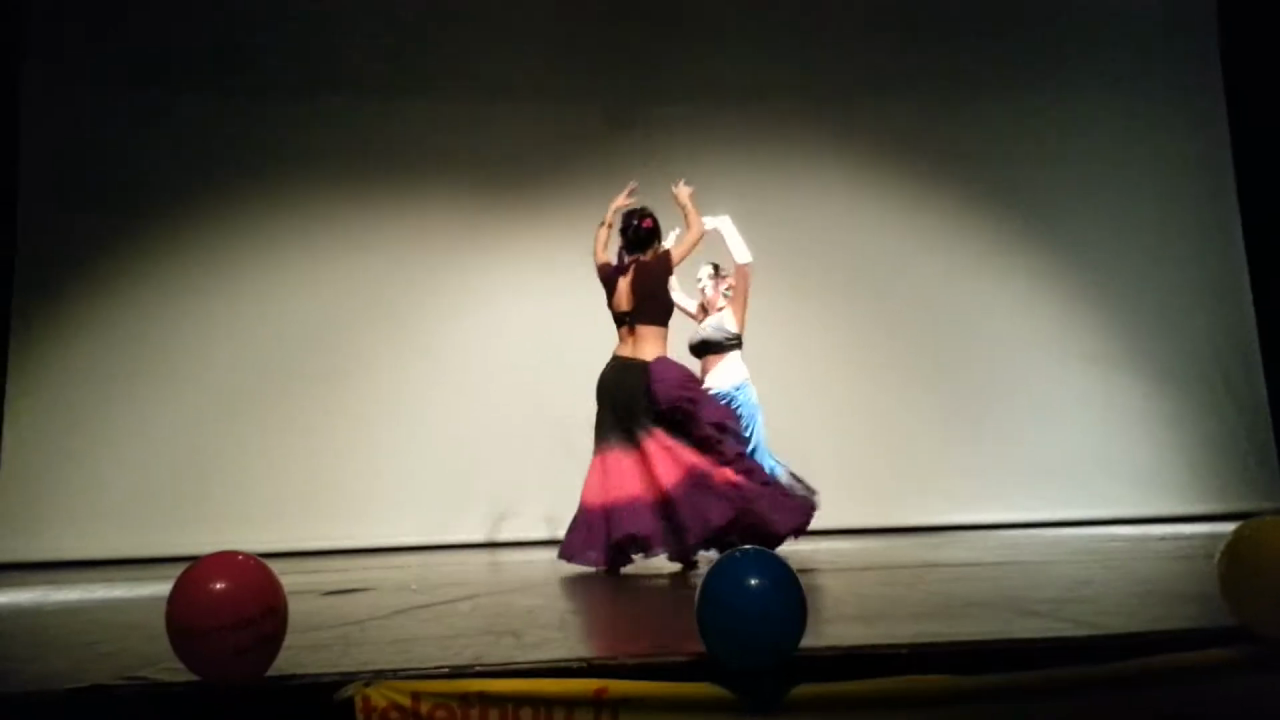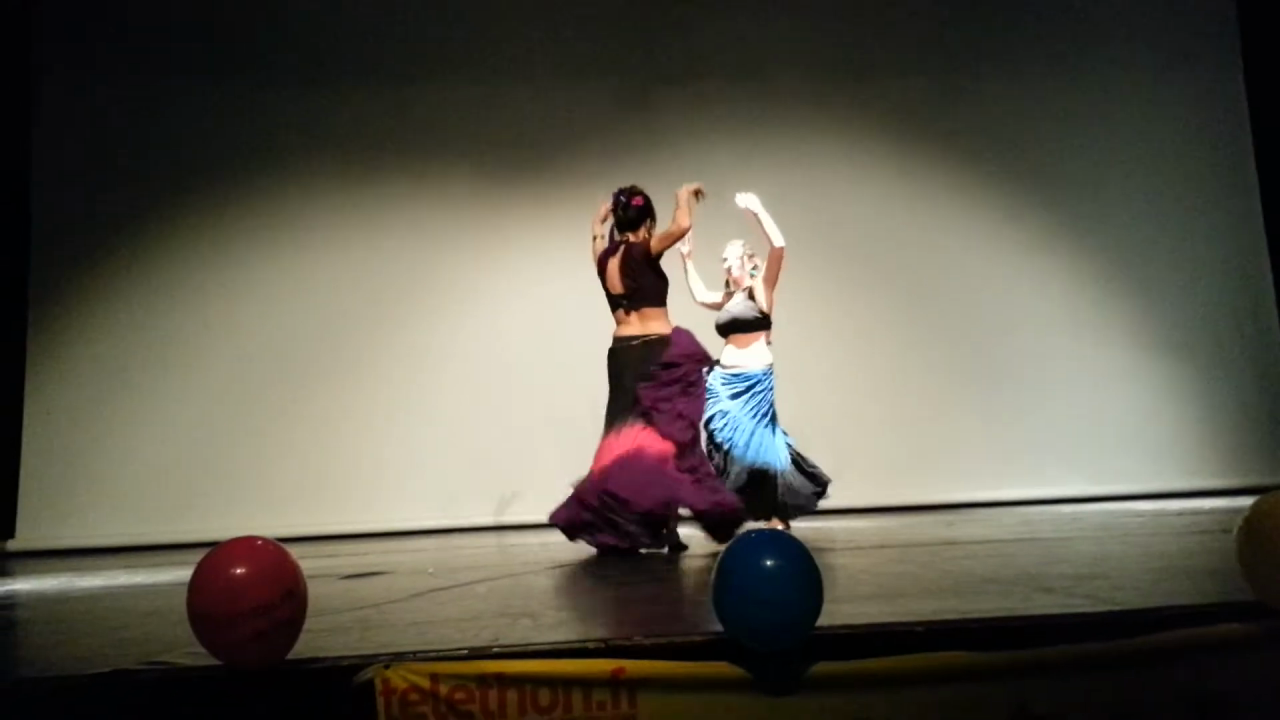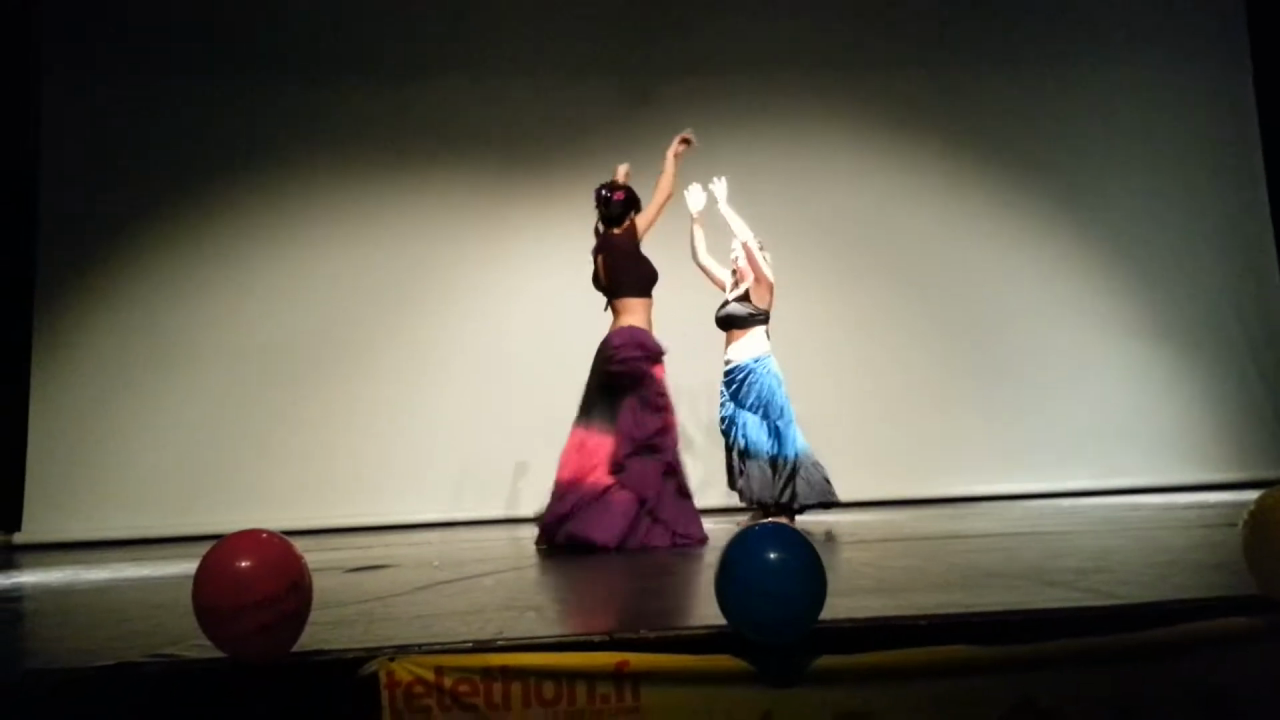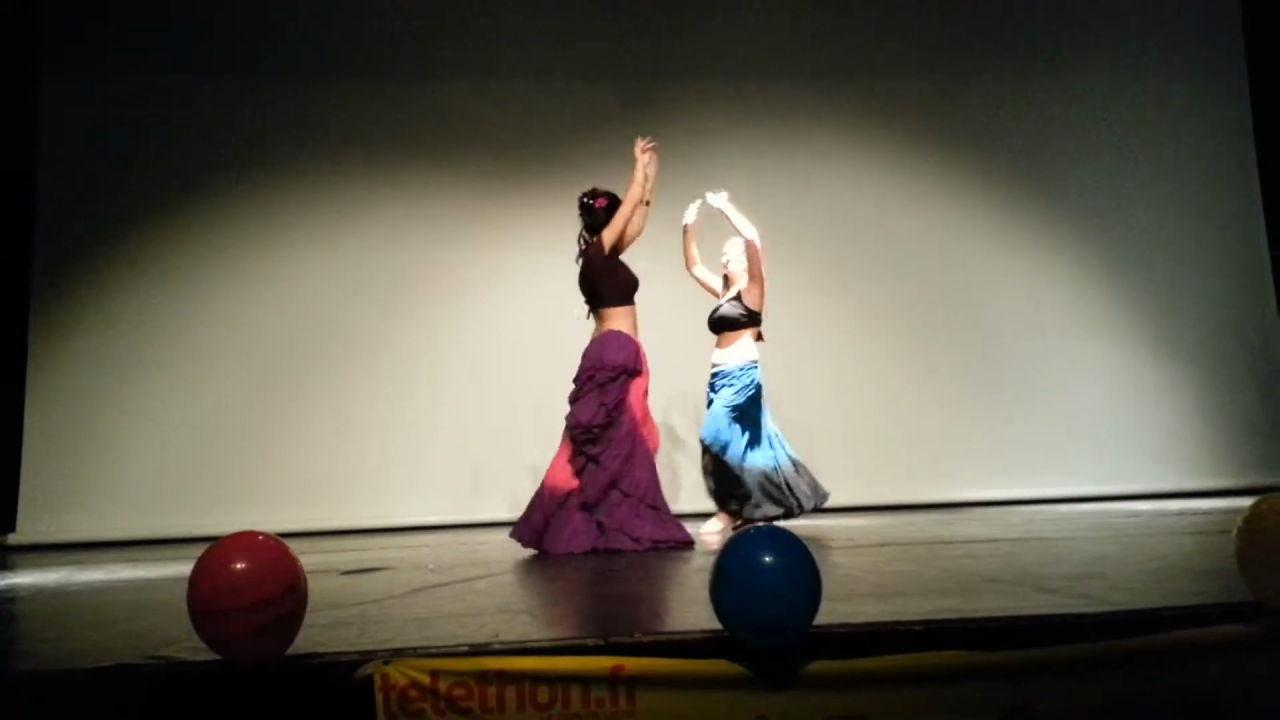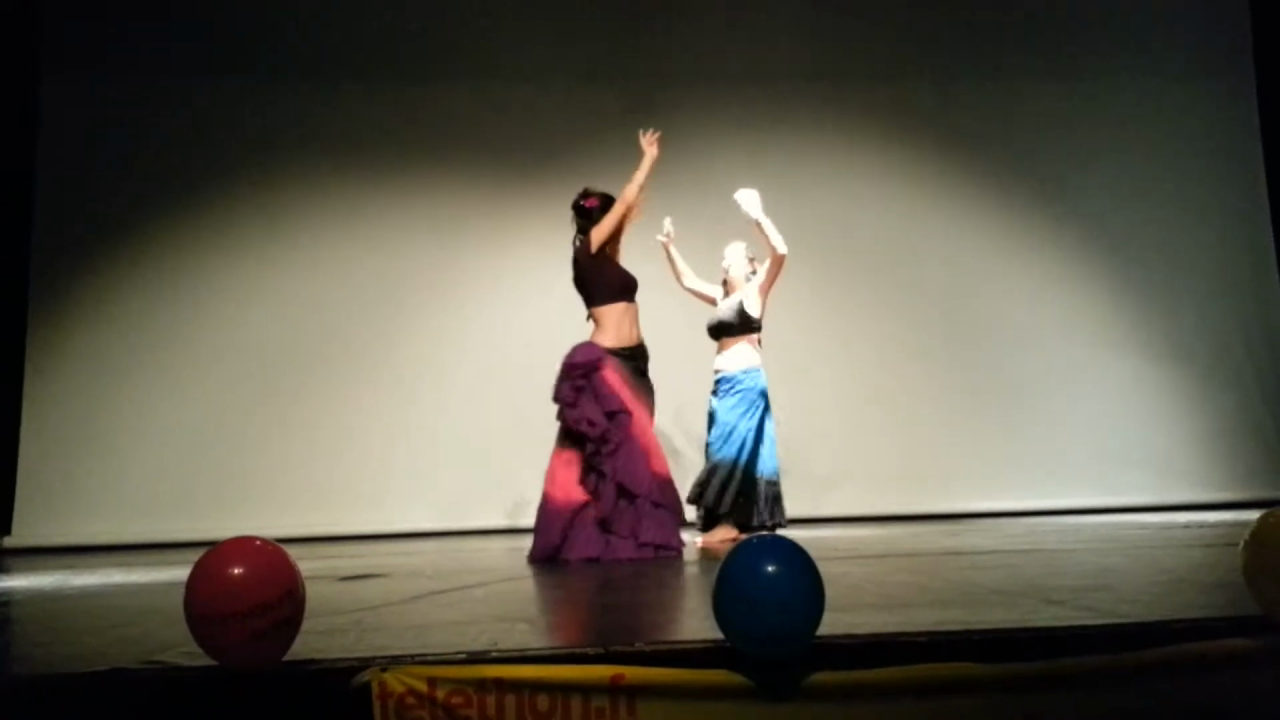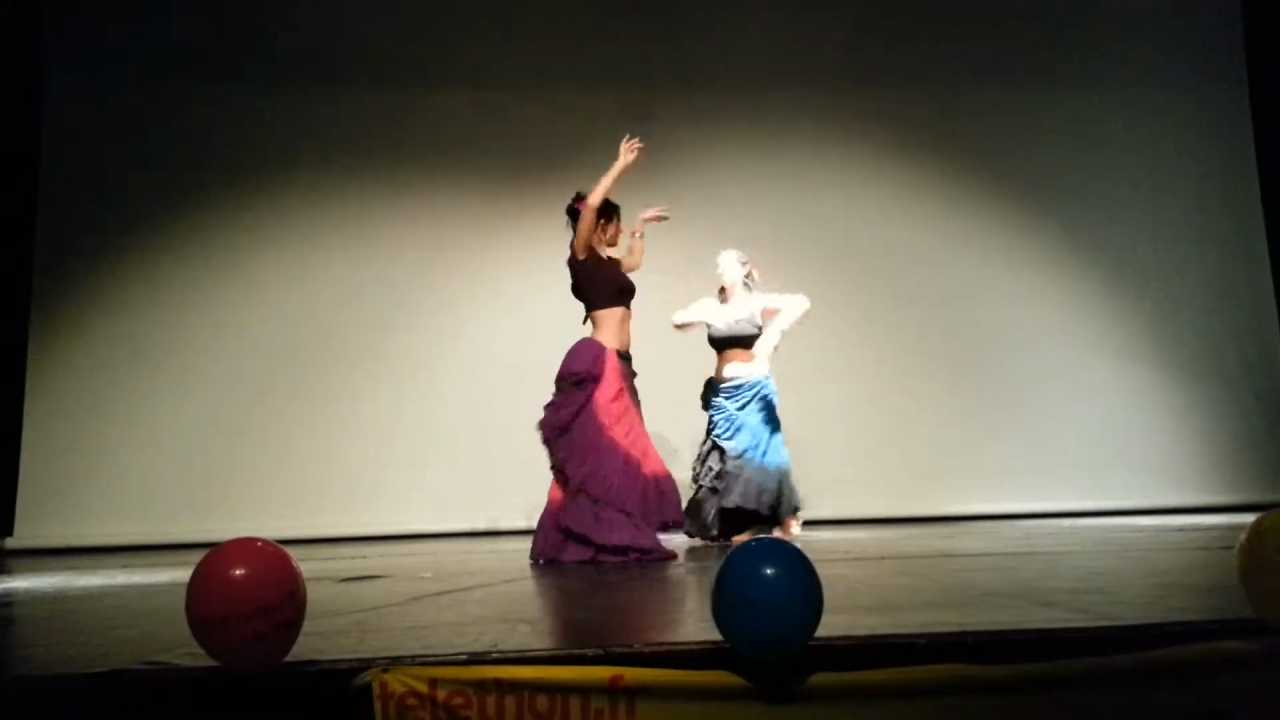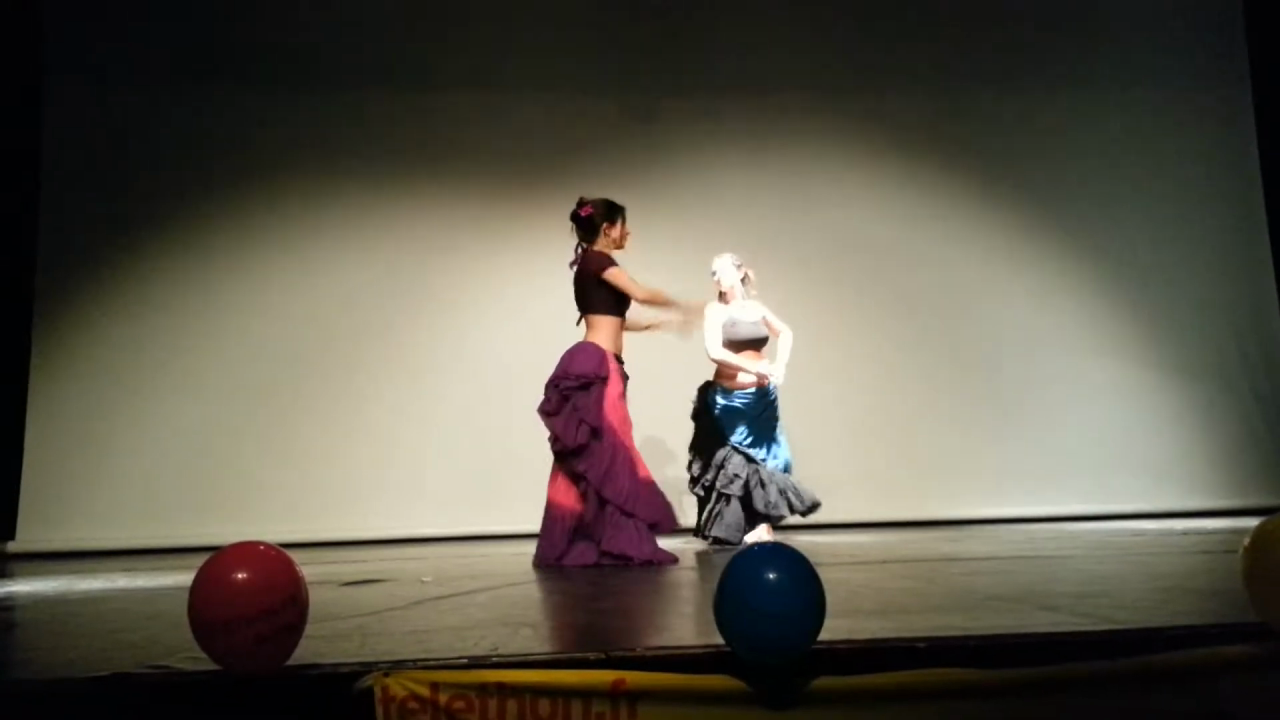
dt=0.3s
person 1, frame 1
left shoulder: (613, 272)
right shoulder: (655, 270)
left elbow: (599, 254)
right elbow: (697, 232)
left wrist: (611, 213)
right wrist: (685, 200)
left hip: (616, 376)
right hip: (652, 378)
left knee: (616, 464)
right knee: (684, 451)
left ankle: (604, 550)
person 1, frame 2
left shoulder: (606, 258)
right shoulder: (641, 253)
right elbow: (682, 225)
left wrist: (599, 227)
right wrist: (684, 196)
left hip: (622, 355)
right hip: (661, 354)
left knee: (629, 438)
right knee: (668, 435)
left ankle: (617, 531)
right ankle: (659, 530)
person 1, frame 3
left shoulder: (607, 247)
right shoulder: (623, 243)
left elbow: (619, 214)
right elbow: (663, 195)
left wrist: (616, 185)
right wrist: (672, 155)
left hip: (620, 346)
right hip: (633, 347)
left knee: (616, 436)
right knee: (641, 437)
left ankle: (591, 523)
right ankle: (649, 527)
person 1, frame 4
left shoulder: (600, 256)
right shoulder: (598, 253)
left elbow: (635, 224)
right elbow: (630, 203)
left wrist: (648, 177)
right wrist: (639, 164)
left hip: (609, 356)
right hip: (618, 354)
left knee: (607, 446)
right knee: (619, 444)
left ankle: (580, 530)
right ankle: (618, 531)
person 1, frame 5
left shoulder: (602, 258)
right shoulder: (585, 252)
right elbow: (626, 201)
left wrist: (621, 235)
right wrist: (648, 159)
left hip: (632, 360)
right hip: (606, 362)
left knee: (629, 449)
right knee: (610, 449)
left ankle: (617, 537)
right ankle: (599, 539)
person 1, frame 6
left shoulder: (605, 262)
right shoulder: (581, 257)
left elbow: (632, 263)
right elbow: (590, 204)
left wrist: (641, 227)
right wrist: (621, 164)
left hip: (616, 365)
right hip: (601, 364)
left knee: (624, 451)
right knee: (605, 451)
left ankle: (614, 539)
right ankle: (597, 540)
person 1, frame 7
left shoulder: (589, 268)
right shoulder: (599, 261)
left elbow: (616, 322)
right elbow: (642, 295)
left wrist: (666, 320)
right wrist: (680, 306)
left hip: (595, 366)
right hip: (594, 366)
left knee: (601, 455)
right knee: (601, 454)
left ankle: (581, 545)
right ankle: (601, 546)
person 2, frame 1
left shoulder: (733, 311)
right shoulder: (703, 316)
left elbow: (743, 263)
right elbow: (677, 296)
left wrist: (725, 226)
left hip: (736, 397)
person 2, frame 2
left shoulder: (761, 289)
right shoulder: (727, 297)
left elbow: (778, 247)
right elbow: (700, 294)
left wrist: (756, 209)
right wrist: (687, 257)
left hip: (754, 380)
right hip: (723, 381)
left knee: (757, 446)
right knee: (726, 445)
left ankle: (778, 514)
person 2, frame 3
left shoulder: (762, 284)
right shoulder: (731, 286)
left elbow: (747, 238)
right elbow: (701, 258)
left wrist: (723, 204)
right wrist: (695, 217)
left hip: (757, 371)
right hip: (734, 375)
left knee: (766, 437)
right knee: (744, 441)
left ankle: (784, 509)
right ankle: (763, 508)
person 2, frame 4
left shoulder: (753, 287)
right shoulder: (724, 290)
left elbow: (752, 241)
right elbow: (693, 267)
left wrist: (724, 207)
right wrist: (688, 228)
left hip: (741, 376)
right hip: (720, 378)
left knee: (717, 437)
right knee: (742, 444)
left ankle: (731, 510)
right ankle: (751, 510)
person 2, frame 5
left shoulder: (755, 292)
right shoulder: (721, 297)
left elbow: (779, 253)
right elbow: (684, 279)
left wrist: (757, 215)
right wrist: (669, 246)
left hip: (746, 382)
right hip: (725, 384)
left knee: (731, 447)
right knee: (727, 448)
left ankle: (727, 524)
right ankle: (741, 520)
person 2, frame 6
left shoulder: (758, 303)
right shoulder: (712, 306)
left elbow: (801, 303)
right elbow: (678, 320)
left wrist: (775, 331)
right wrist: (701, 316)
left hip: (756, 391)
right hip: (723, 395)
left knee: (757, 452)
right knee: (726, 457)
left ankle: (784, 519)
right ankle: (739, 525)
person 2, frame 7
left shoulder: (757, 308)
right shoulder: (715, 310)
left elbow: (786, 333)
right elbow: (715, 352)
left wrist: (780, 367)
right wrist: (758, 369)
left hip: (761, 397)
right hip: (727, 400)
left knee: (765, 457)
right knee: (733, 460)
left ankle: (760, 524)
right ankle: (742, 525)
